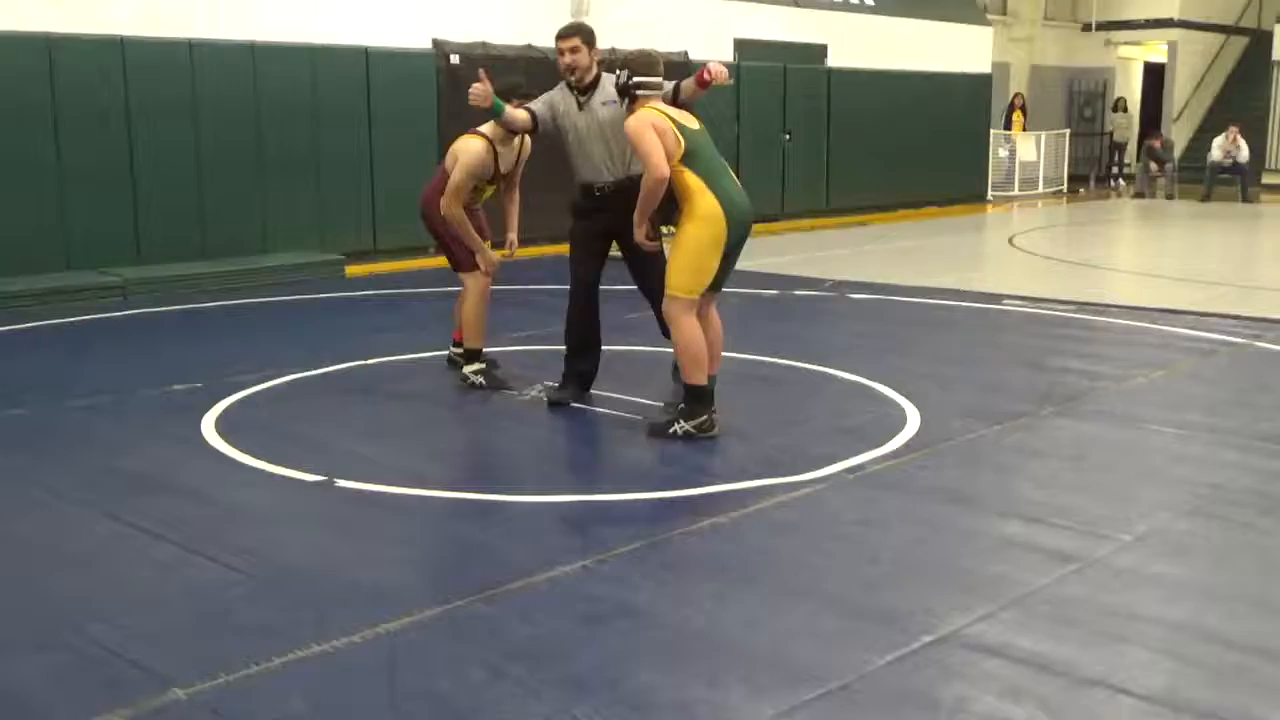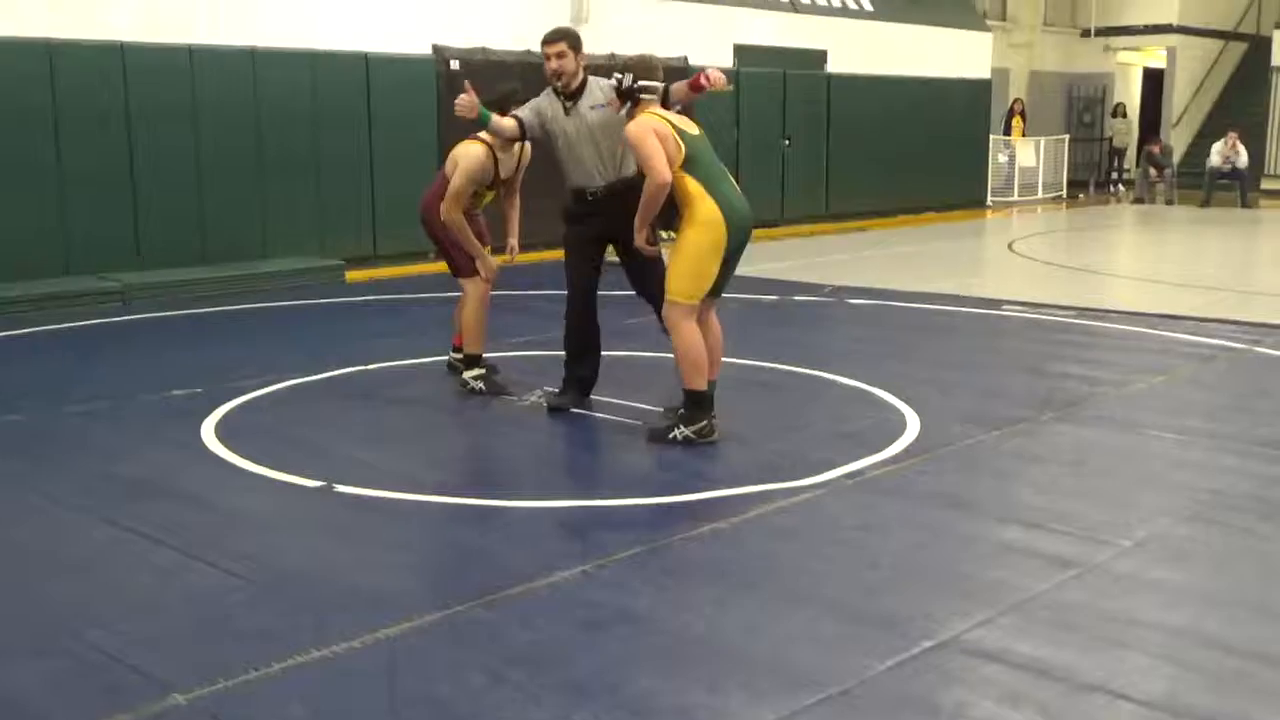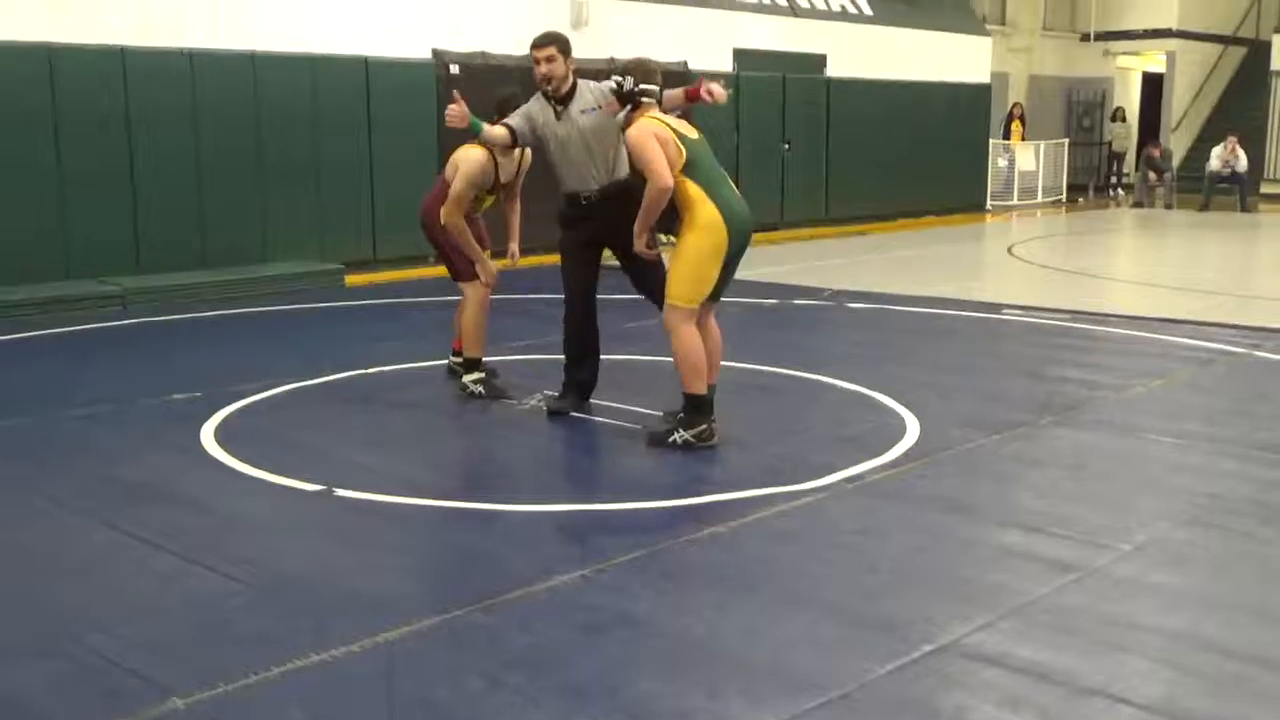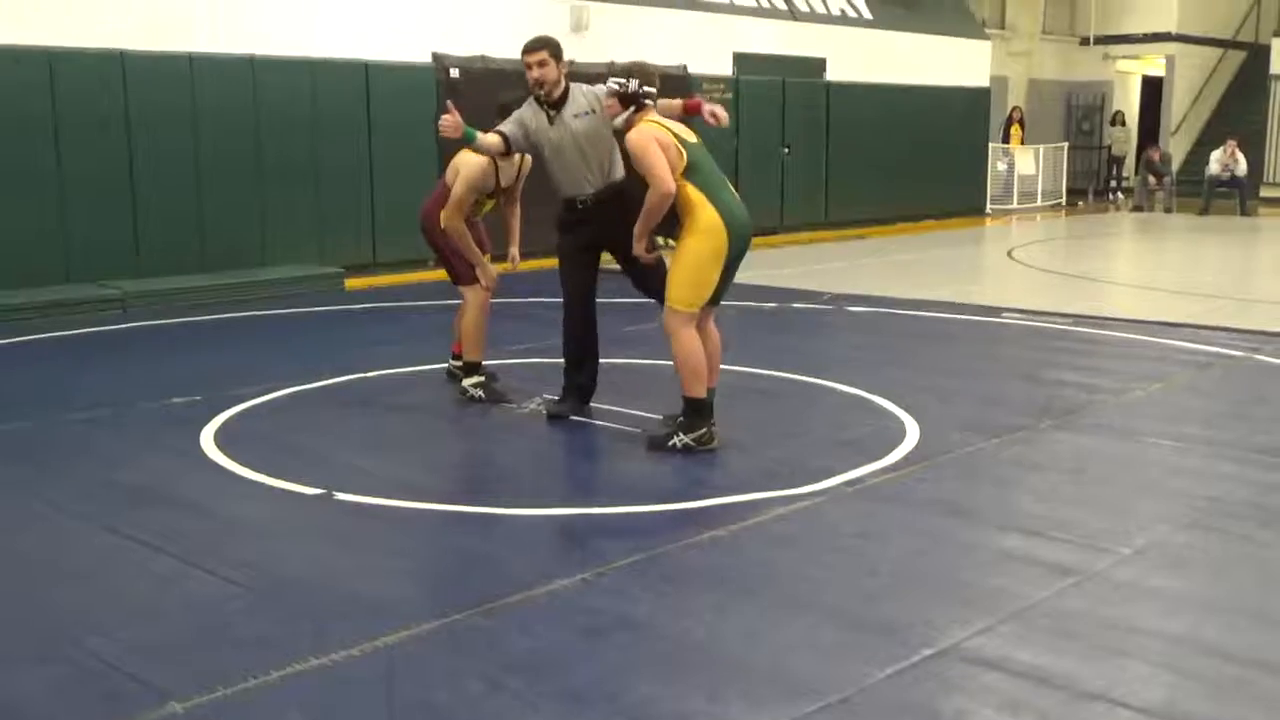
dt=0.1s
person 1, frame 1
left shoulder: (638, 121)
right shoulder: (681, 115)
left elbow: (658, 173)
left wrist: (640, 220)
left hip: (709, 214)
right hip: (737, 208)
left knee: (677, 308)
right knee: (702, 305)
left ankle: (698, 414)
right ankle: (703, 400)
person 1, frame 2
left shoulder: (638, 126)
right shoulder: (680, 120)
left elbow: (661, 179)
left wrist: (640, 225)
left hip: (709, 219)
right hip: (736, 213)
left knee: (678, 313)
right knee: (702, 310)
left ankle: (698, 419)
right ankle: (703, 406)
person 1, frame 3
left shoulder: (638, 131)
right shoulder: (676, 123)
left elbow: (662, 183)
left wrist: (640, 230)
left hip: (709, 222)
right hip: (736, 217)
left knee: (678, 317)
right knee: (700, 314)
left ankle: (697, 423)
right ankle: (702, 410)
person 1, frame 4
left shoulder: (639, 135)
right shoulder: (674, 127)
left elbow: (664, 188)
left wrist: (640, 234)
left hip: (709, 226)
right hip: (735, 220)
left knee: (678, 321)
right knee: (701, 318)
left ankle: (697, 427)
right ankle: (702, 414)
person 2, frame 1
right shoulder: (555, 101)
left elbow: (679, 94)
right elbow: (521, 119)
left wrist: (705, 75)
right wrist: (493, 104)
left hip: (632, 198)
right hip: (590, 204)
left knee: (654, 283)
right knee: (582, 292)
right ankle: (577, 379)
person 2, frame 2
left shoulder: (613, 91)
right shoulder: (543, 107)
left elbow: (668, 96)
right elbow: (509, 127)
left wrist: (699, 81)
right wrist: (481, 115)
left hip: (625, 200)
right hip: (582, 208)
left knee: (652, 284)
right knee: (579, 298)
right ankle: (577, 385)
person 2, frame 3
left shoulder: (604, 95)
right shoulder: (534, 112)
left elbow: (657, 101)
right elbow: (501, 135)
left wrist: (698, 91)
right wrist: (471, 125)
left hip: (620, 203)
right hip: (577, 213)
left knee: (652, 283)
right knee: (577, 302)
right ankle: (577, 388)
person 2, frame 4
left shoulder: (597, 98)
right shoulder: (527, 117)
left elbow: (651, 108)
right elbow: (495, 143)
left wrist: (698, 105)
right wrist: (465, 134)
left hip: (616, 206)
right hip: (574, 217)
left knee: (653, 282)
right knee: (576, 306)
right ankle: (577, 392)
person 3, frame 1
left shoulder: (523, 144)
right shoulder: (476, 149)
left elbow: (511, 188)
right elbow: (451, 206)
left wrist: (511, 230)
right wrist: (481, 250)
left hip: (469, 205)
right hip: (441, 207)
left knee: (478, 279)
right knee: (479, 281)
left ankle: (459, 350)
right ankle: (473, 367)
person 3, frame 2
left shoulder: (523, 150)
right shoulder: (476, 155)
left elbow: (511, 194)
right elbow: (451, 211)
left wrist: (512, 236)
right wrist: (480, 256)
left hip: (469, 210)
right hip: (441, 212)
left knee: (477, 285)
right knee: (479, 286)
left ankle: (458, 355)
right ankle: (472, 372)
person 3, frame 3
left shoulder: (523, 155)
right shoulder: (477, 159)
left elbow: (511, 198)
right elbow: (451, 216)
left wrist: (513, 240)
right wrist: (480, 260)
left hip: (468, 214)
right hip: (442, 216)
left knee: (476, 289)
right knee: (479, 290)
left ankle: (458, 359)
right ankle: (472, 376)
person 3, frame 4
left shoulder: (524, 160)
right shoulder: (478, 164)
left elbow: (512, 202)
right elbow: (452, 219)
left wrist: (514, 244)
right wrist: (481, 264)
left hip: (468, 218)
right hip: (441, 220)
left knee: (477, 293)
right knee: (479, 294)
left ankle: (458, 363)
right ankle: (471, 380)
